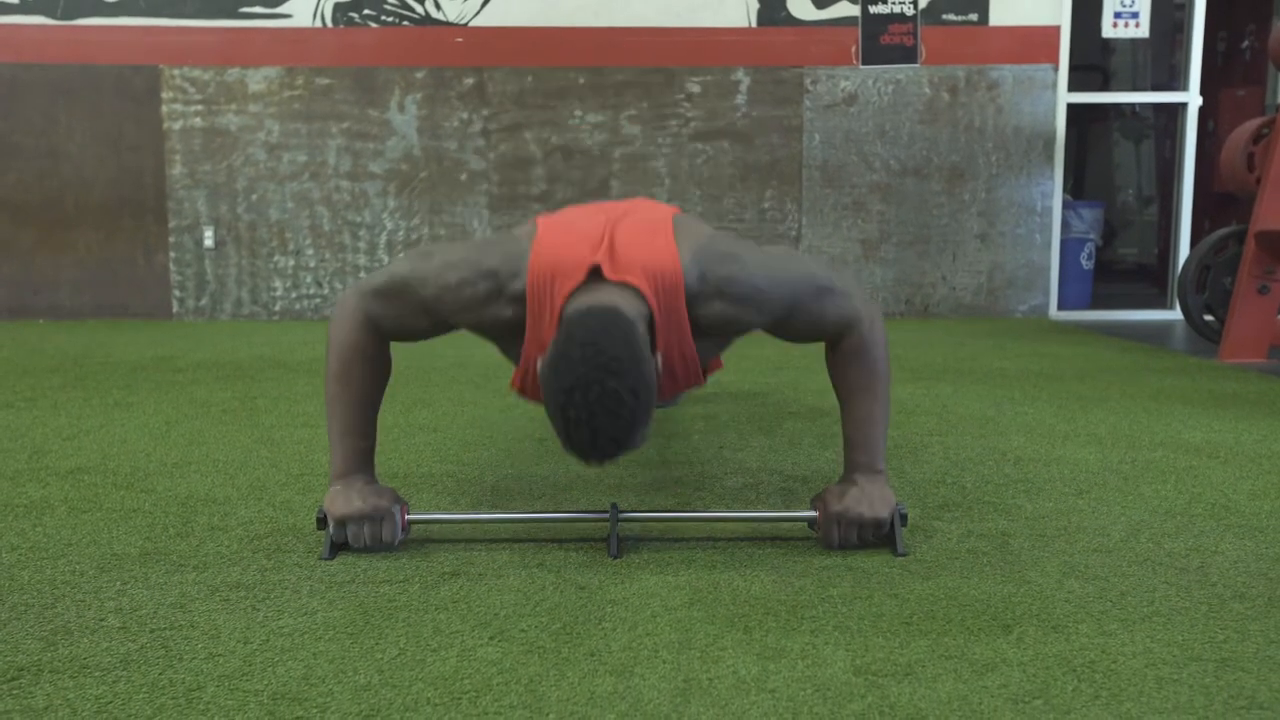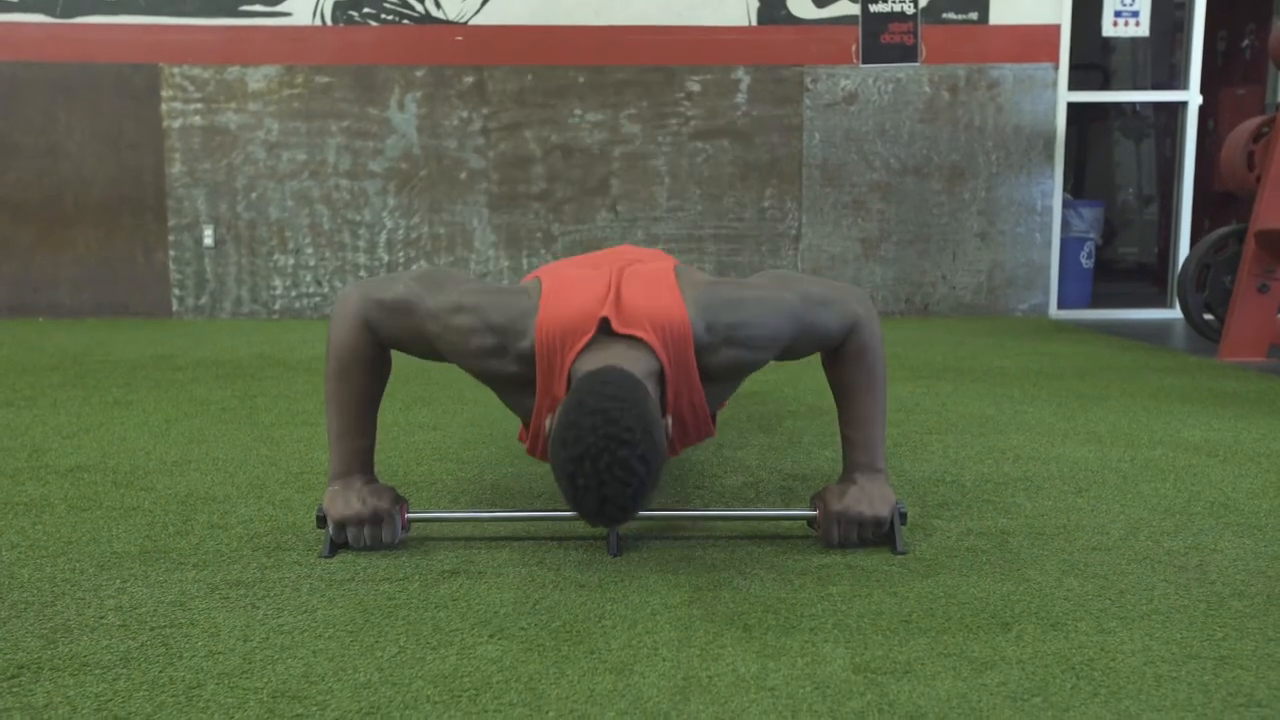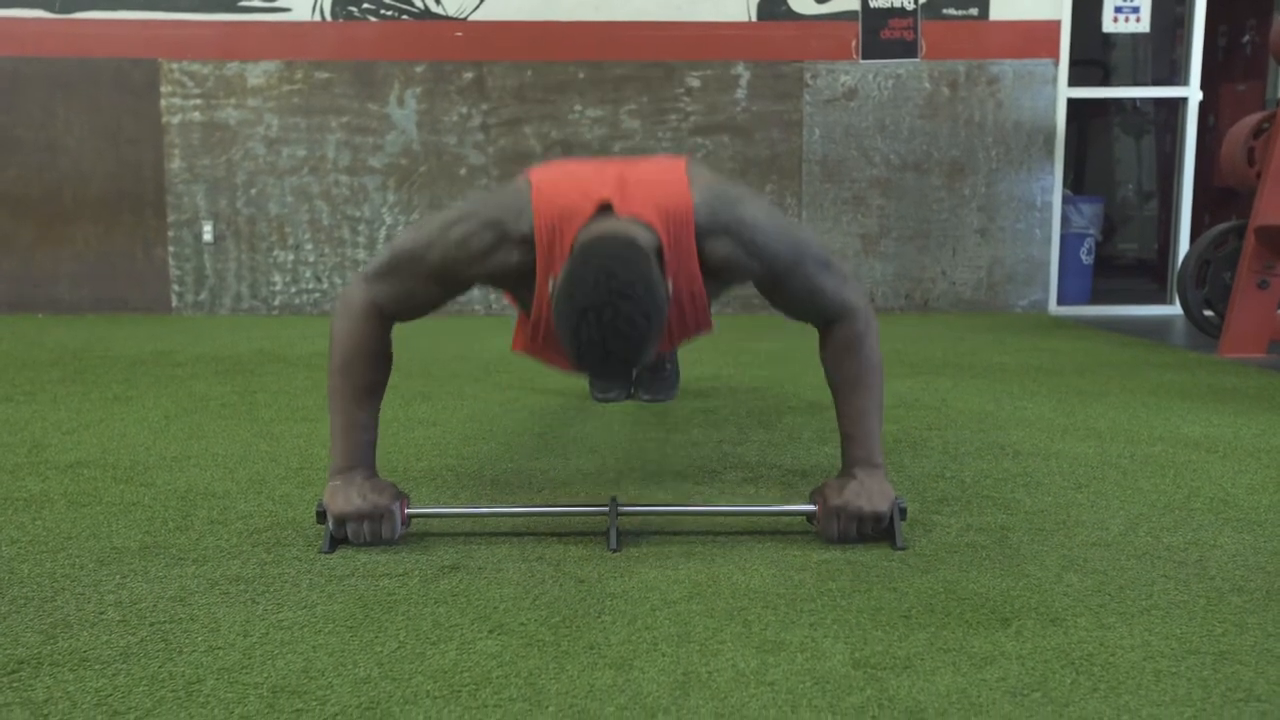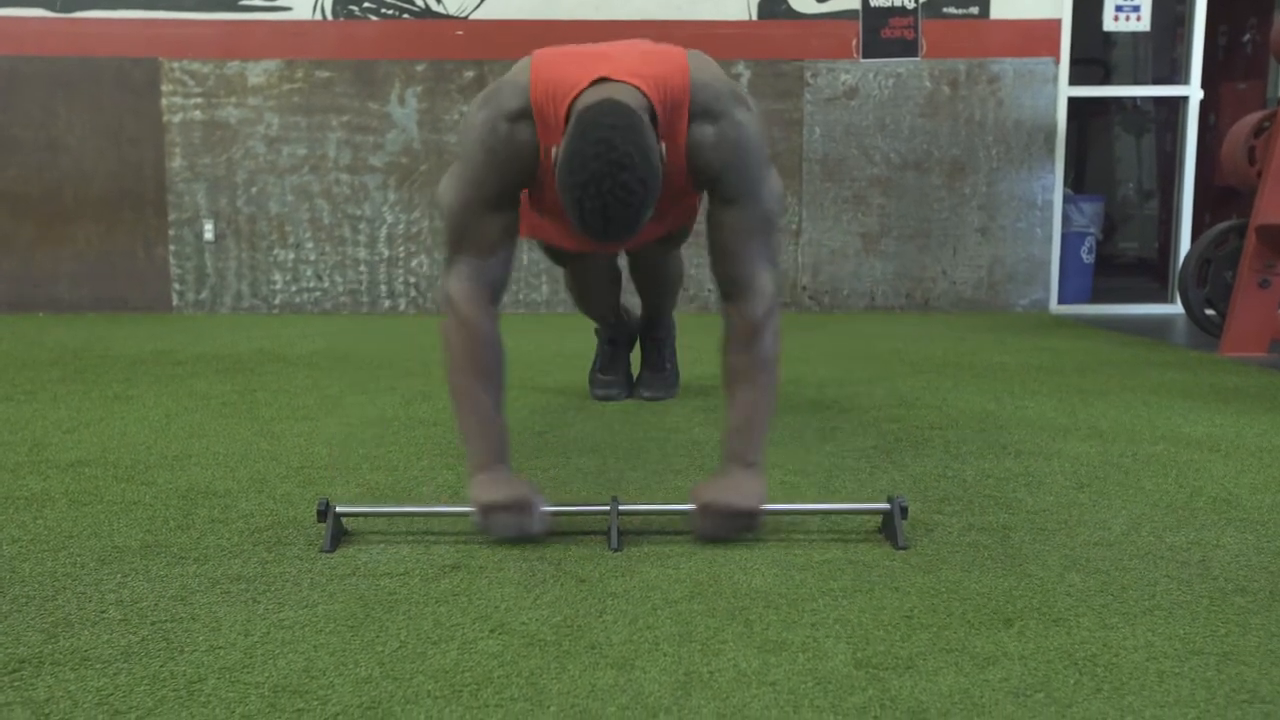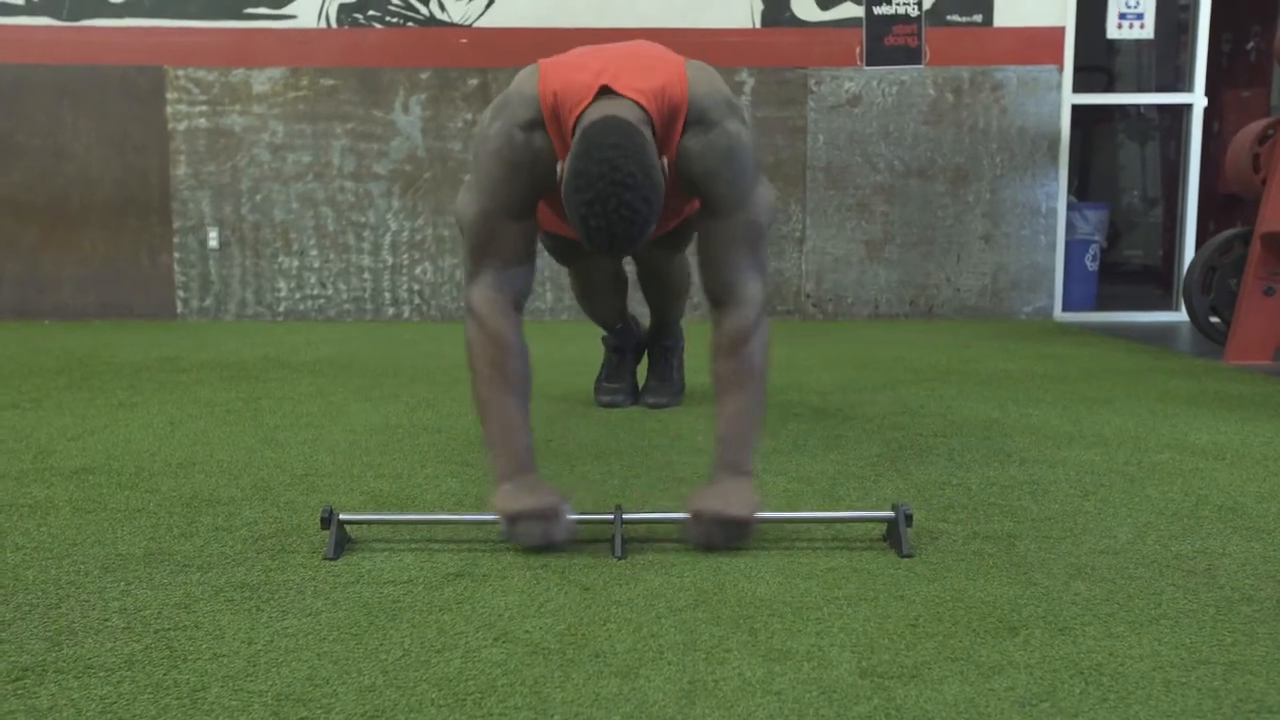
dt=0.3s
person 1, frame 1
left shoulder: (714, 289)
right shoulder: (500, 290)
left elbow: (857, 319)
right elbow: (355, 313)
left wrist: (867, 475)
right wrist: (350, 477)
left hip: (672, 280)
right hip: (551, 284)
person 1, frame 2
left shoulder: (717, 335)
right shoulder: (511, 341)
left elbow: (856, 316)
right elbow: (355, 308)
left wrist: (866, 473)
right wrist: (349, 477)
left hip: (671, 316)
right hip: (564, 307)
person 1, frame 3
left shoulder: (719, 232)
right shoulder: (506, 235)
left elbow: (847, 309)
right elbow: (361, 302)
left wrist: (865, 466)
right wrist: (350, 471)
left hip: (669, 234)
right hip: (557, 250)
left ankle: (662, 353)
person 1, frame 4
left shoulder: (716, 121)
right shoulder: (504, 123)
left elbow: (751, 290)
right elbow: (469, 288)
left wrist: (742, 463)
right wrist: (488, 466)
left ankle: (658, 330)
right ankle: (614, 332)
person 1, frame 5
left shoulder: (712, 133)
right shoulder: (516, 134)
left elbow: (739, 301)
right elbow: (492, 299)
left wrist: (735, 471)
right wrist: (514, 473)
left hip: (674, 136)
left ankle: (665, 340)
right ankle: (621, 338)
